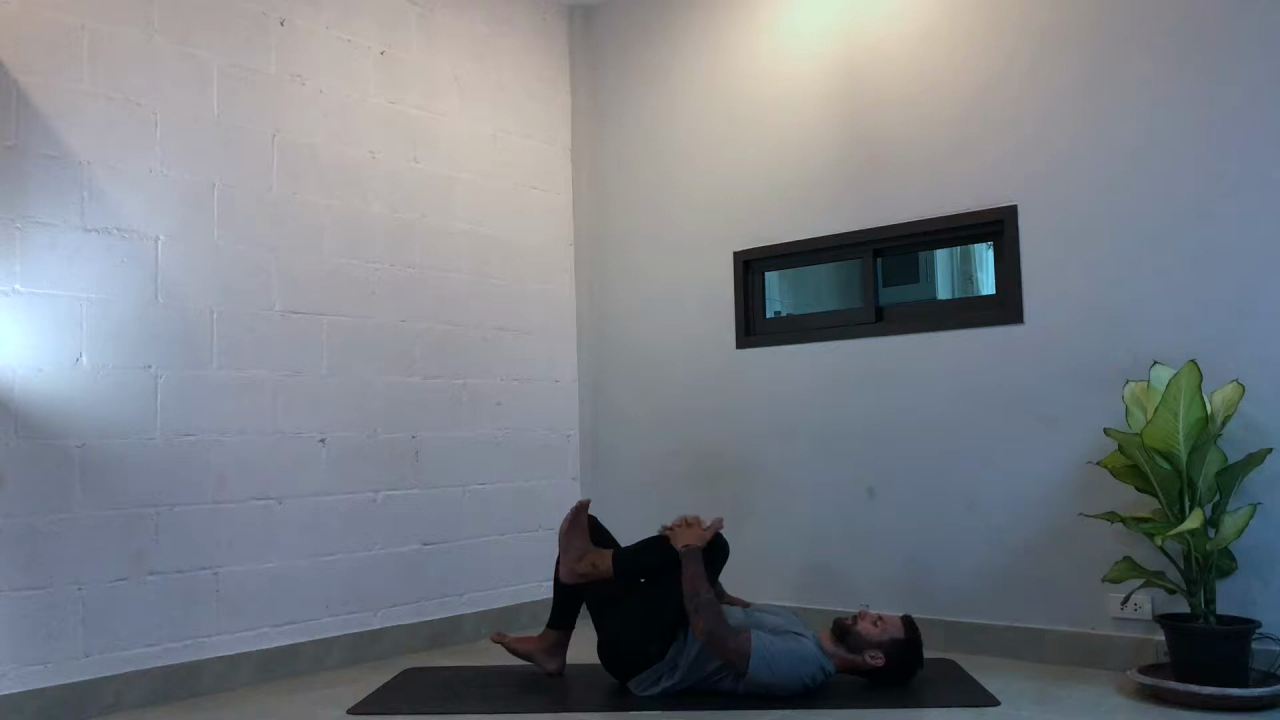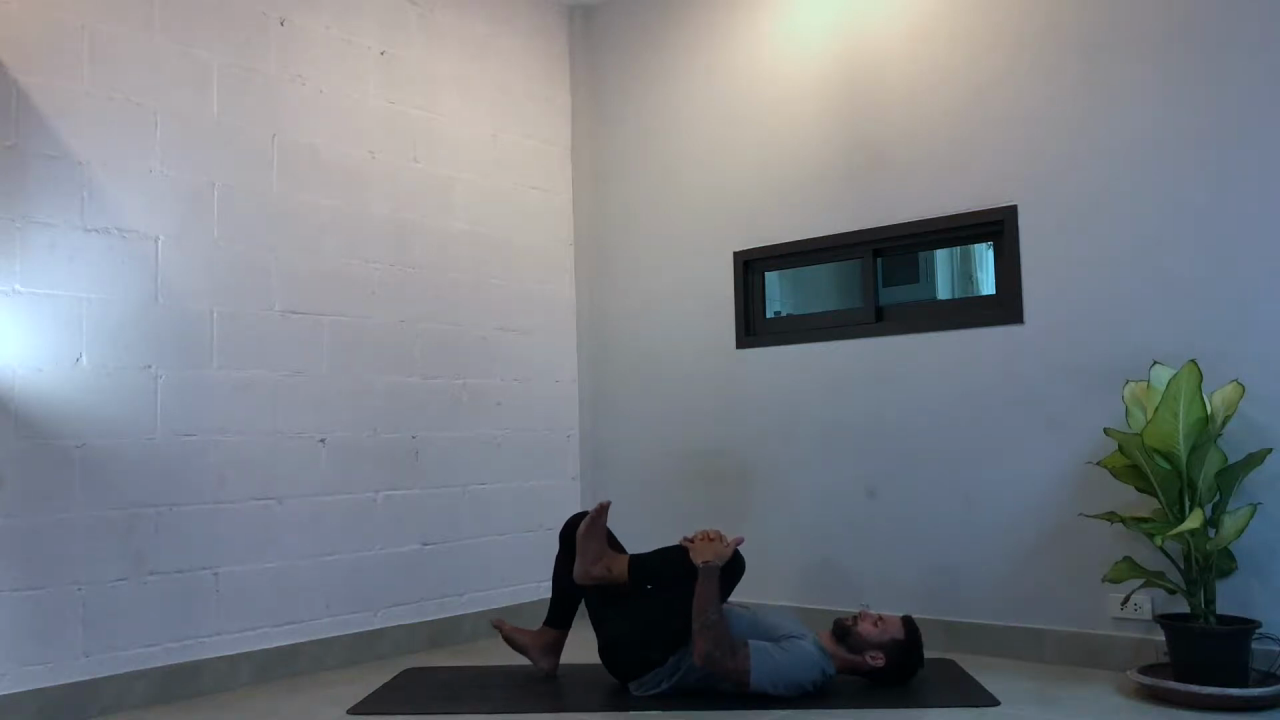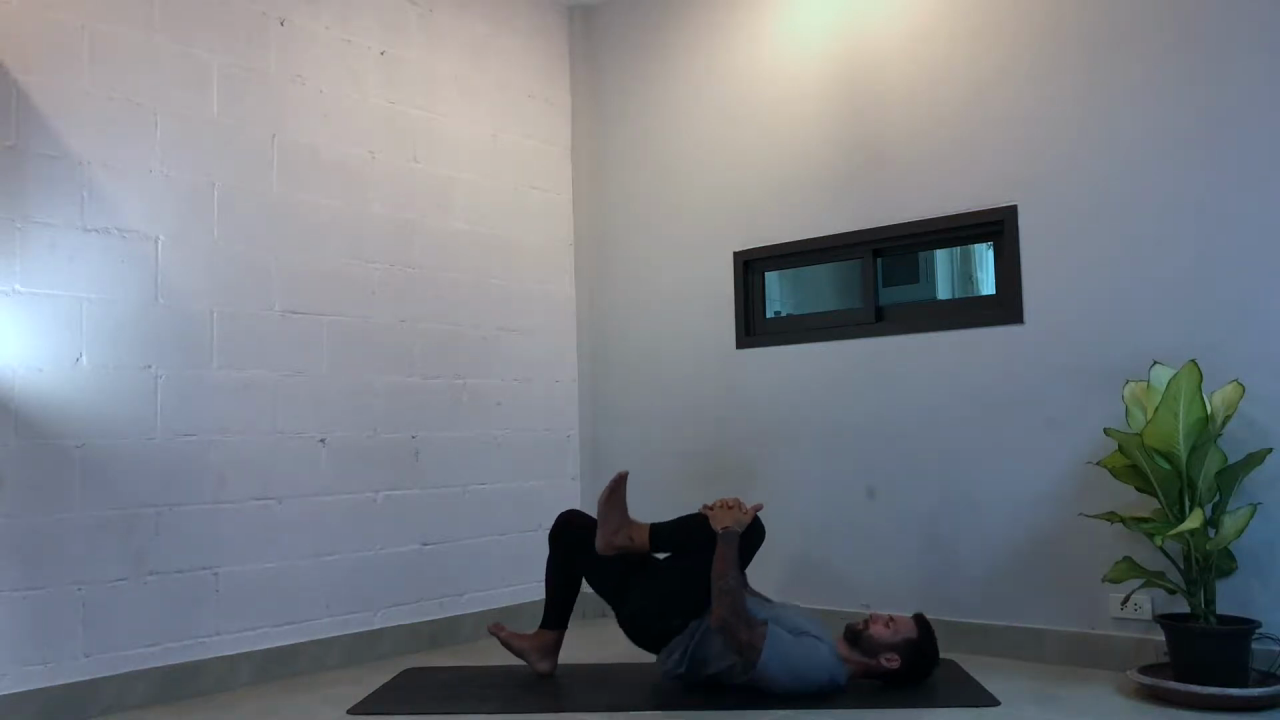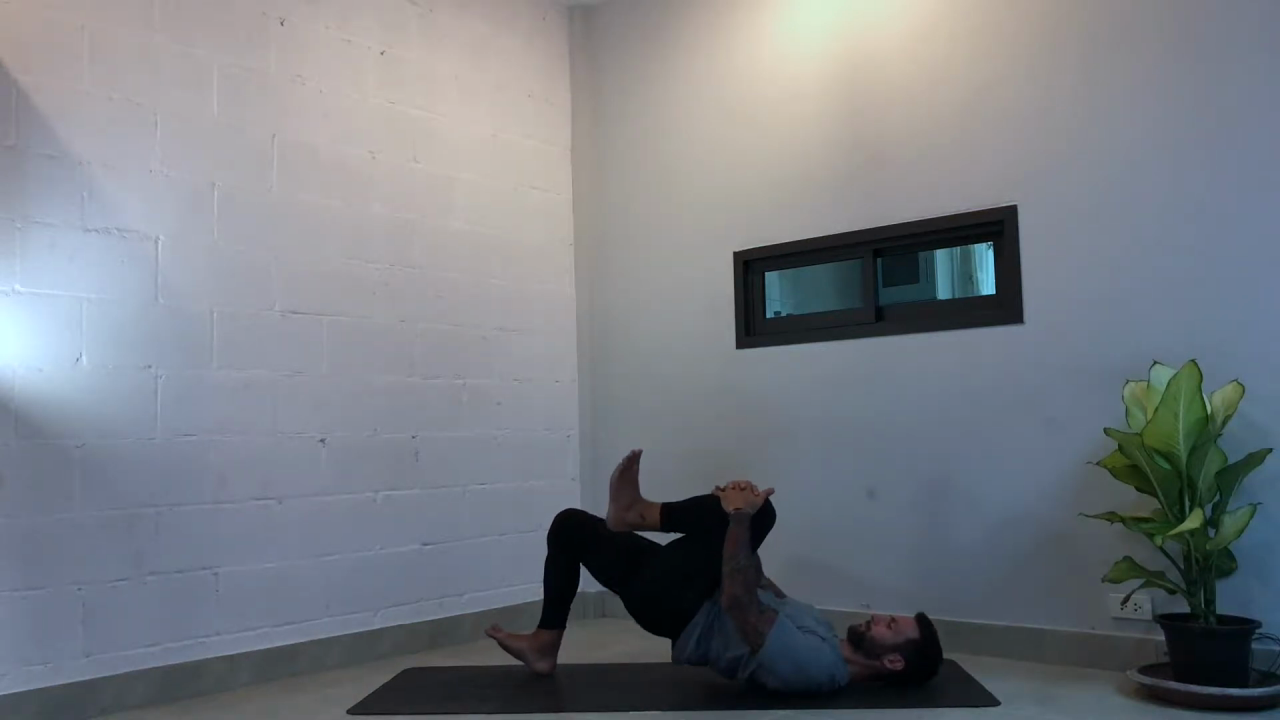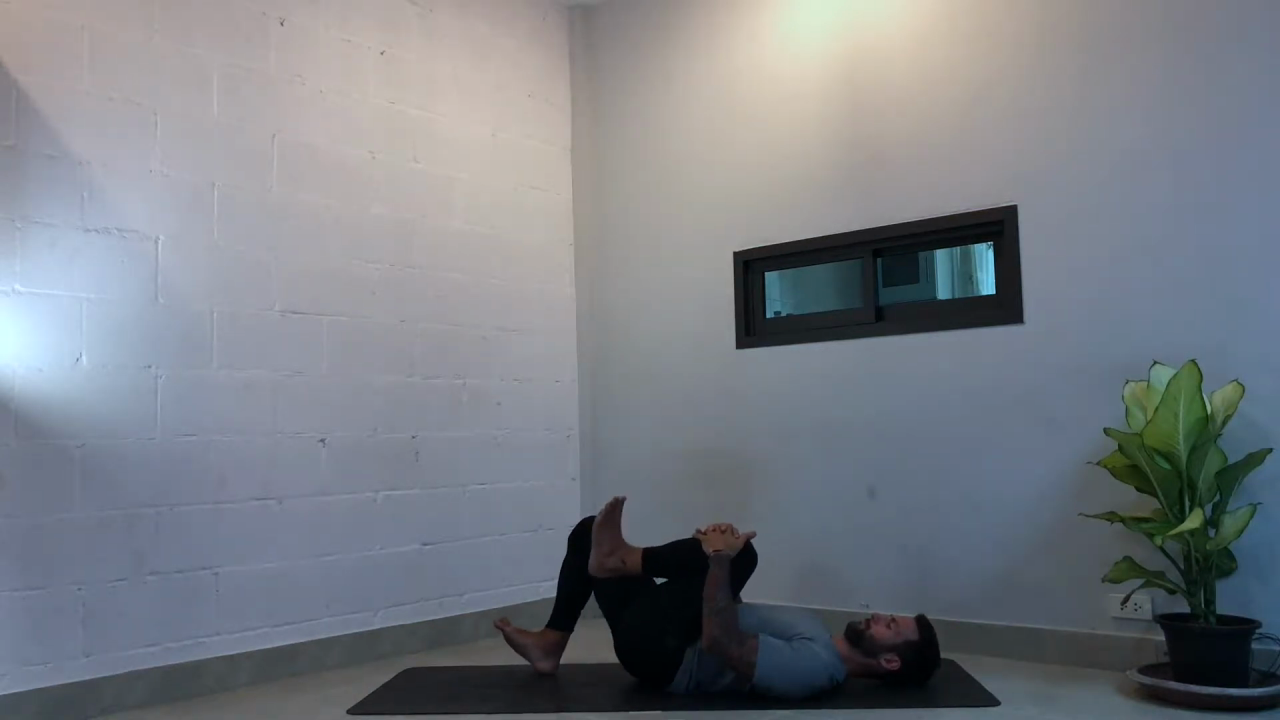
dt=1s
person 1, frame 1
left shoulder: (803, 661)
right shoulder: (800, 635)
left elbow: (712, 633)
right elbow: (720, 602)
left wrist: (690, 551)
right wrist: (690, 550)
left hip: (640, 657)
right hip: (646, 634)
left knee: (711, 547)
right knee: (581, 531)
left ankle: (589, 563)
right ankle: (552, 646)
person 1, frame 2
left shoulder: (806, 664)
right shoulder: (801, 640)
left elbow: (711, 655)
right elbow: (715, 621)
left wrist: (708, 568)
right wrist: (705, 561)
left hip: (639, 658)
right hip: (642, 631)
left knee: (727, 563)
right knee: (579, 526)
left ankle: (605, 567)
right ankle: (549, 643)
person 1, frame 3
left shoulder: (815, 668)
right shoulder: (818, 644)
left elbow: (728, 623)
right elbow: (749, 604)
left wrist: (727, 537)
right wrist: (727, 533)
left hip: (664, 622)
right hip: (676, 612)
left knee: (747, 528)
right knee: (569, 525)
left ankle: (624, 537)
right ankle: (546, 646)
person 1, frame 4
left shoulder: (817, 666)
right shoulder: (824, 639)
left elbow: (737, 601)
right elbow: (757, 586)
left wrist: (739, 518)
right wrist: (739, 516)
left hip: (674, 607)
right hip: (684, 596)
left knee: (756, 512)
right knee: (568, 526)
left ankle: (636, 513)
right ankle: (546, 645)
person 1, frame 5
left shoulder: (815, 667)
right shoulder: (817, 639)
left elbow: (720, 642)
left wrist: (719, 559)
right wrist: (720, 556)
left hip: (658, 650)
right hip: (663, 634)
left knee: (739, 555)
right knee: (587, 532)
left ankle: (619, 559)
right ankle: (550, 646)
